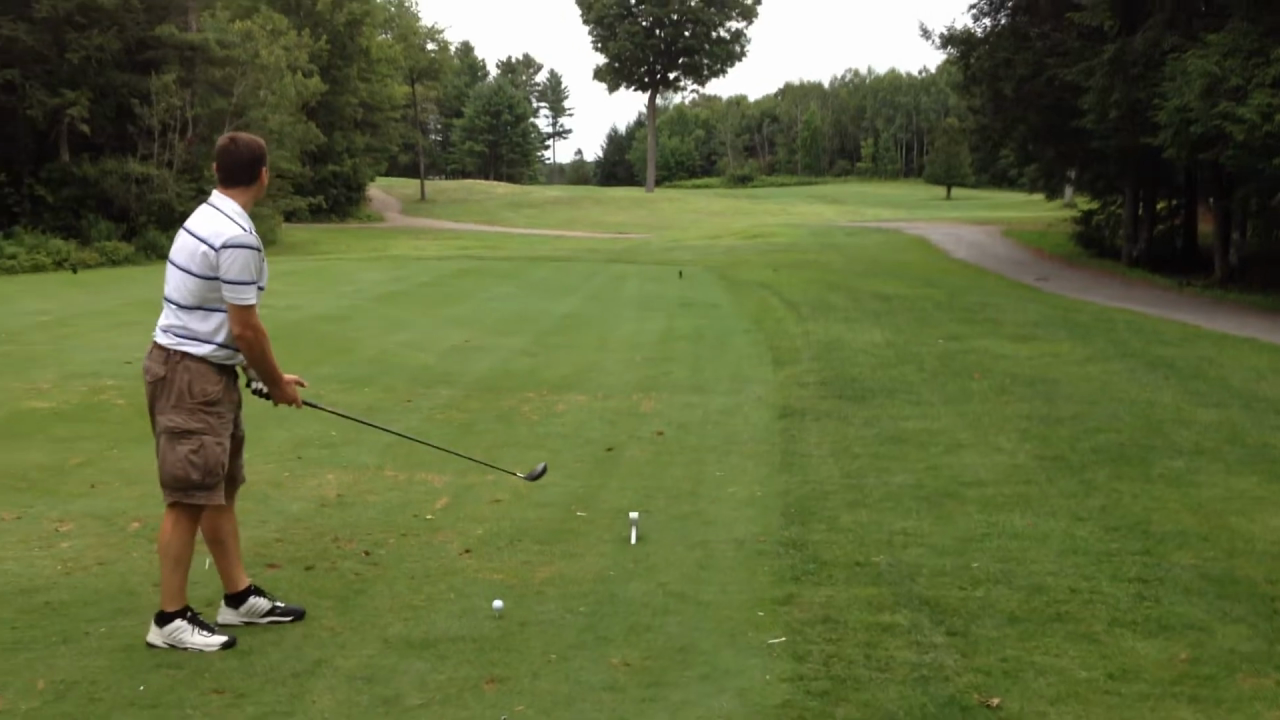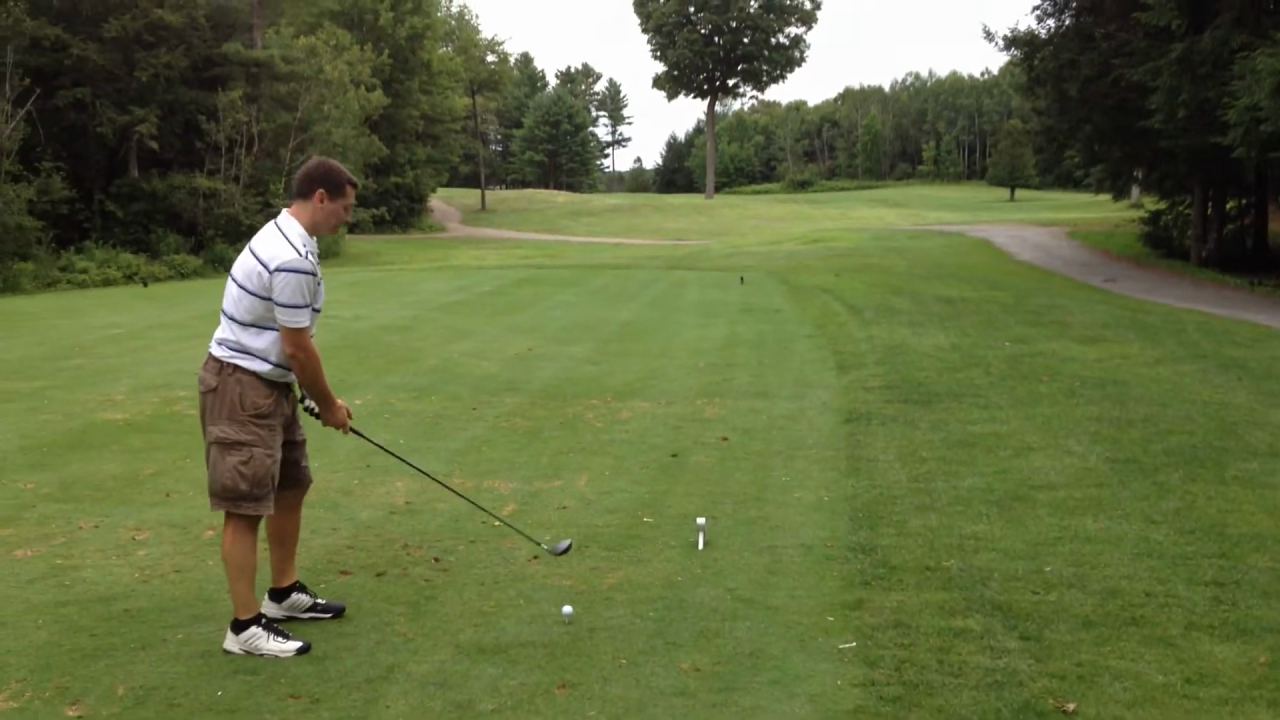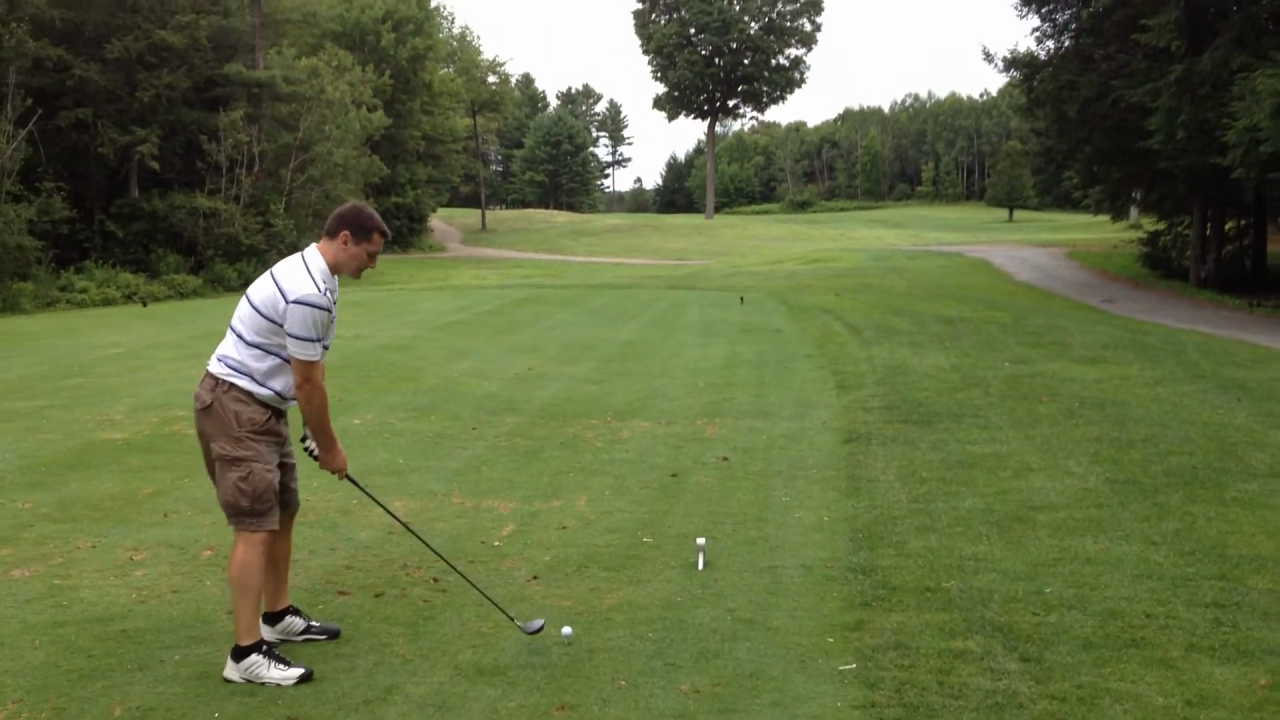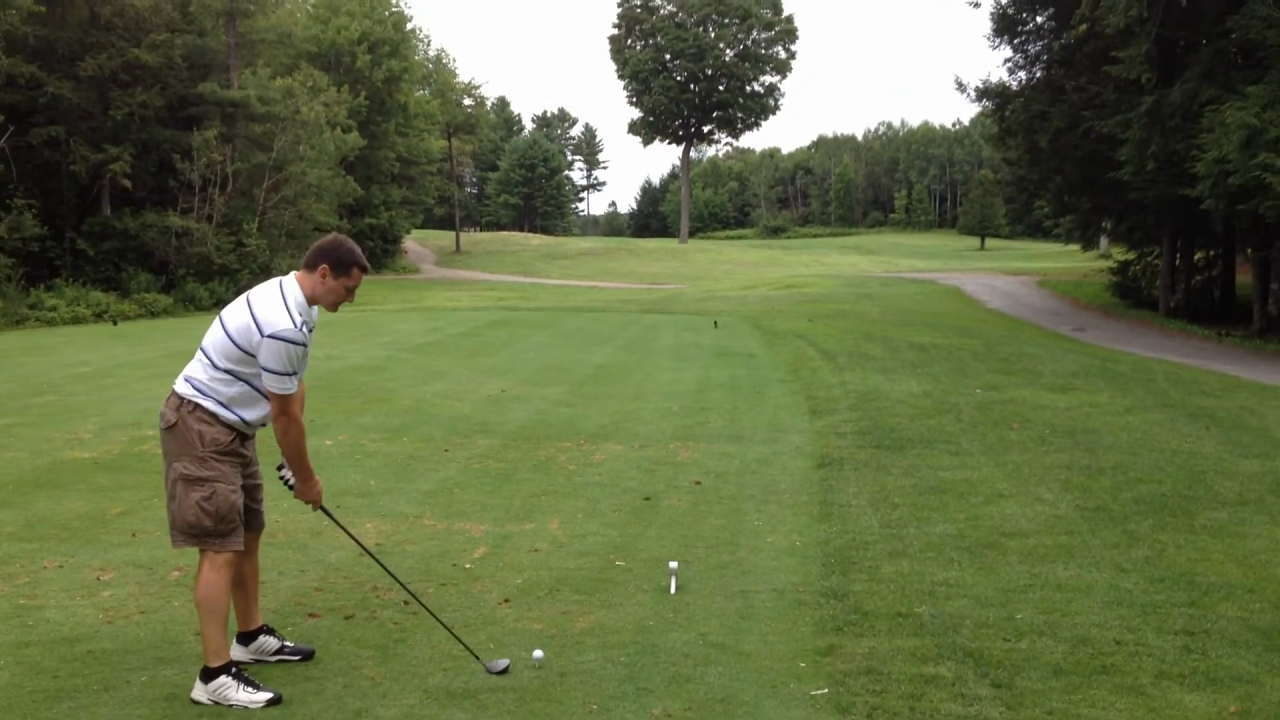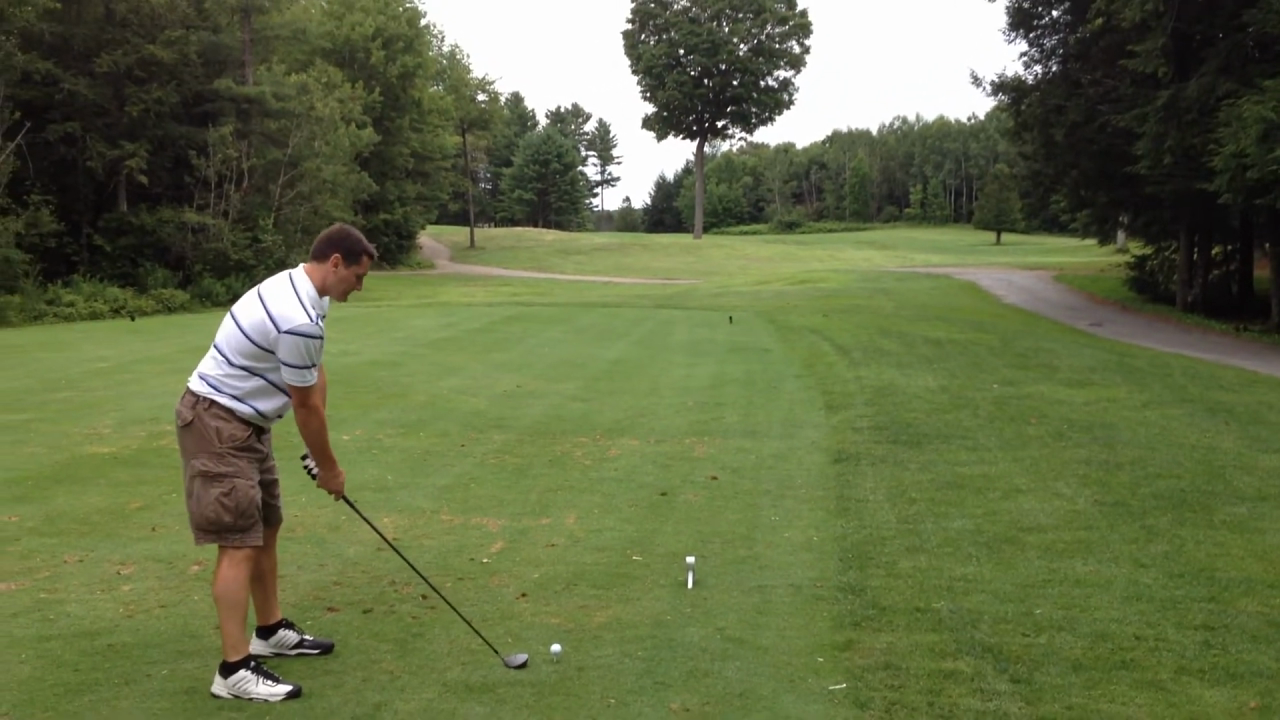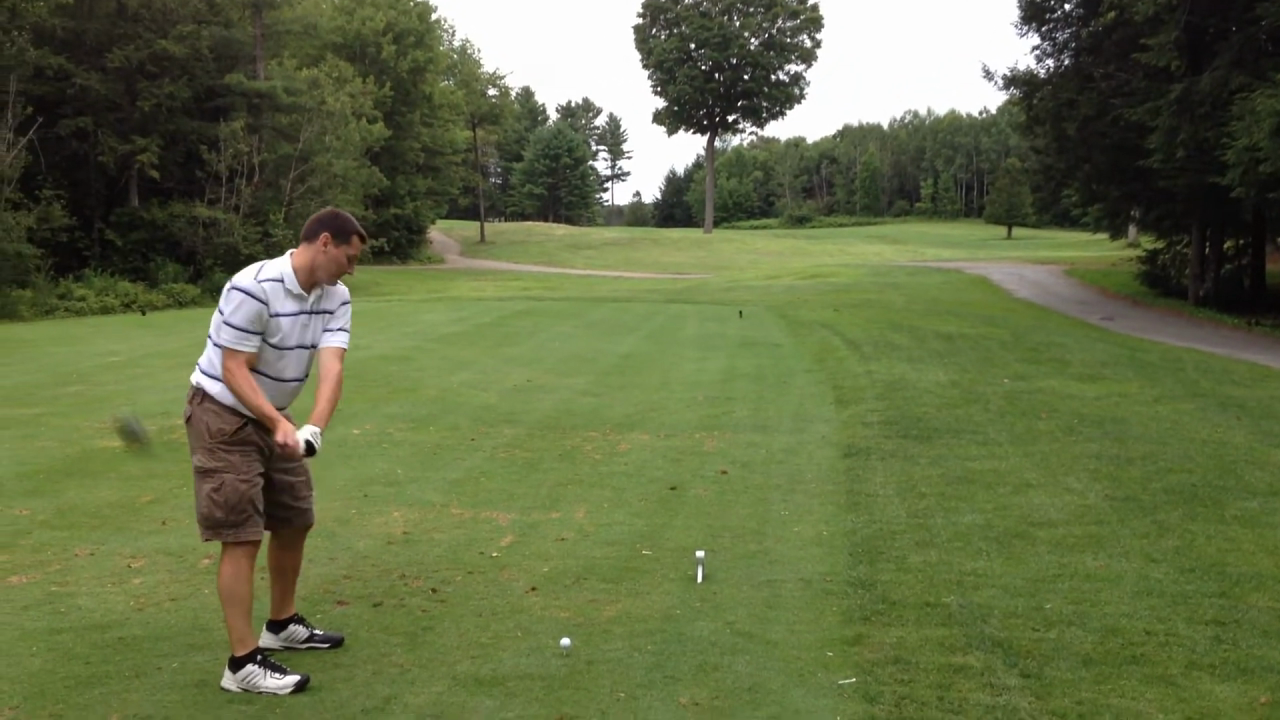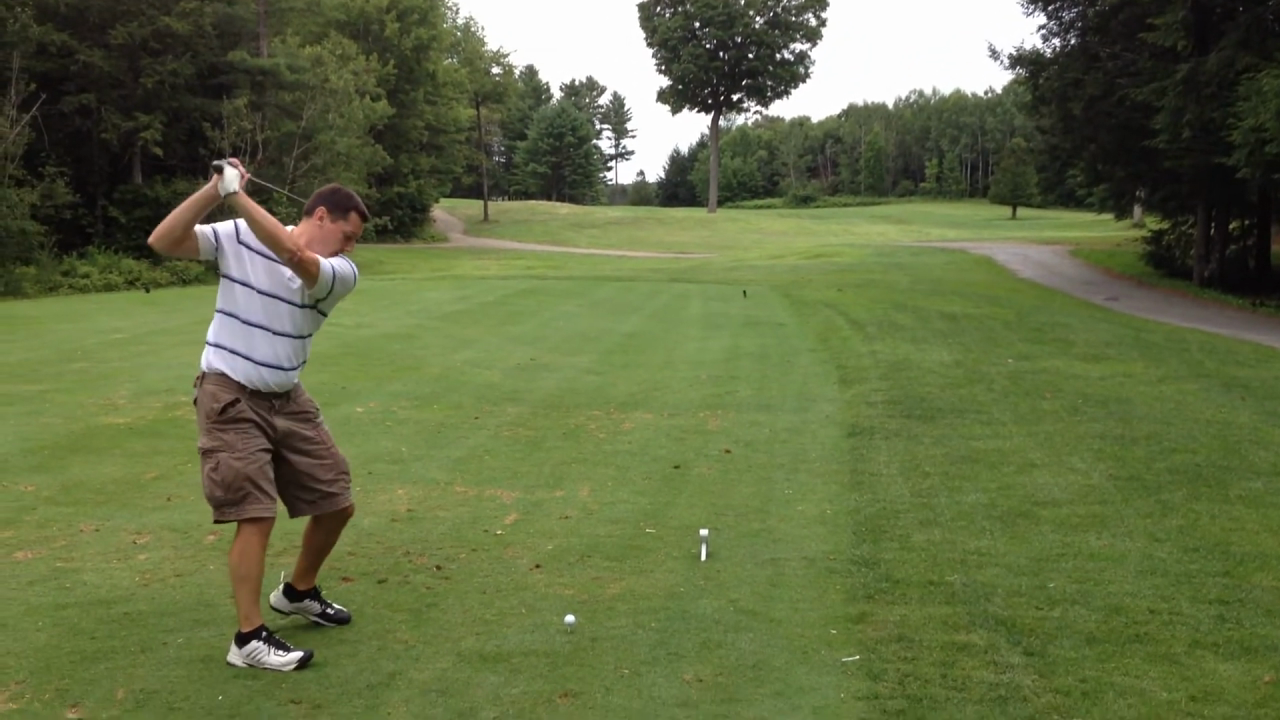
dt=0.4s
person 1, frame 1
left shoulder: (209, 217)
right shoulder: (237, 238)
right elbow: (245, 328)
left wrist: (268, 376)
right wrist: (277, 383)
left hip: (205, 370)
right hip: (190, 373)
left knee: (220, 491)
right knee: (190, 497)
left ankle: (240, 597)
right ankle: (171, 619)
person 1, frame 2
left shoulder: (290, 237)
right shoulder: (292, 260)
left elbow: (297, 339)
right elbow: (298, 349)
left wrist: (322, 397)
right wrist: (329, 405)
left hip: (267, 383)
right hip: (242, 384)
left knee: (289, 489)
right knee: (248, 506)
left ankle: (283, 593)
right ankle: (245, 625)
person 1, frame 3
left shoulder: (311, 270)
right shoulder: (310, 295)
left elbow: (307, 375)
right elbow: (308, 382)
left wrist: (317, 435)
right wrist: (329, 447)
left hip: (259, 403)
right hip: (235, 404)
left knee: (281, 515)
right knee: (255, 526)
left ankle: (276, 616)
right ankle: (246, 653)
person 1, frame 4
left shoulder: (289, 294)
right shoulder: (283, 327)
left elbow: (293, 393)
right elbow: (285, 414)
left wrist: (298, 465)
right wrist: (306, 478)
left hip: (228, 424)
right hip: (201, 425)
left knee: (246, 534)
right knee: (220, 547)
left ankle: (251, 637)
right ankle: (215, 675)
person 1, frame 5
left shoulder: (301, 289)
right shoulder: (297, 321)
left elbow: (314, 379)
right elbow: (305, 405)
left wrist: (320, 454)
right wrist: (329, 466)
left hip: (244, 421)
right hip: (218, 421)
left knee: (265, 529)
right knee: (239, 542)
left ankle: (271, 630)
right ankle: (234, 668)
person 1, frame 6
left shoulder: (336, 298)
right shoulder: (254, 287)
left elbow: (331, 364)
right elbow: (233, 371)
left wrist: (314, 427)
right wrist: (279, 423)
left hip: (272, 422)
right hip: (222, 417)
left knee: (294, 523)
right knee: (242, 538)
left ankle: (283, 625)
right ankle: (243, 663)
person 1, frame 7
left shoulder: (341, 273)
right shoulder: (238, 237)
left elbow: (295, 257)
right elbow: (162, 242)
left wrist: (239, 198)
right wrist: (213, 190)
left hip: (287, 401)
right hip: (229, 397)
left knee: (336, 505)
right knee: (256, 515)
left ankle: (298, 592)
right ankle: (248, 638)
